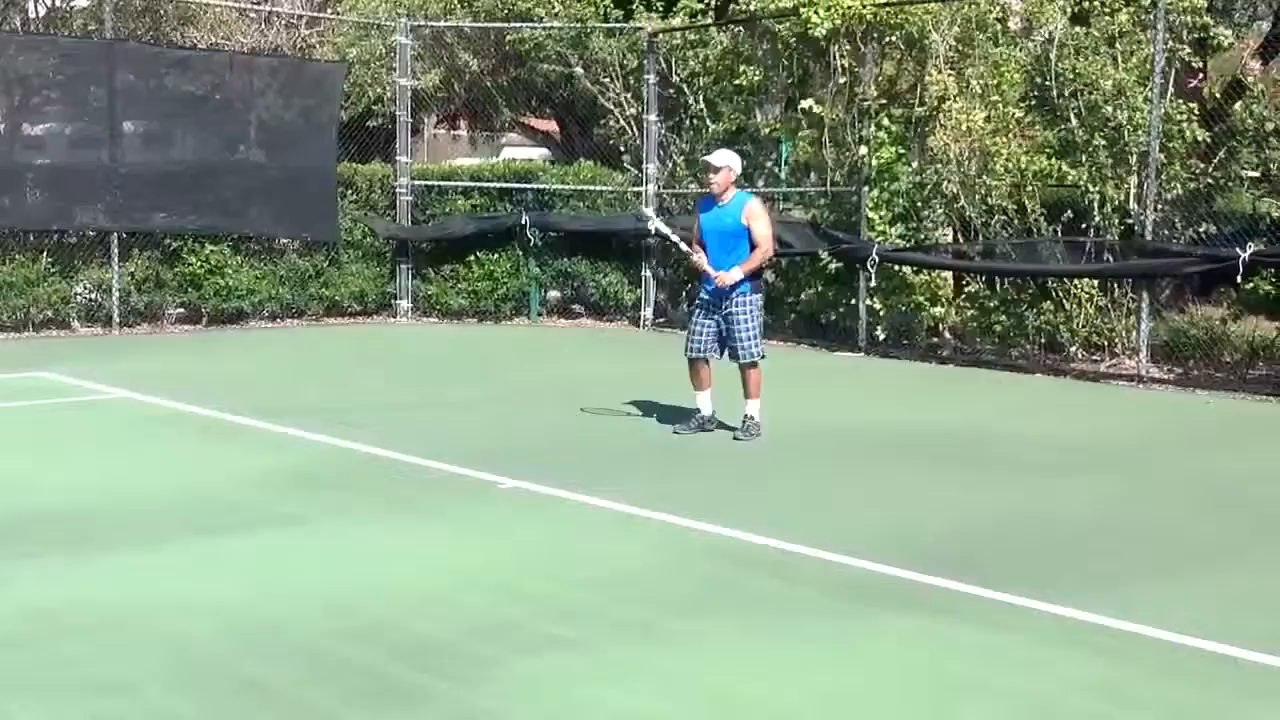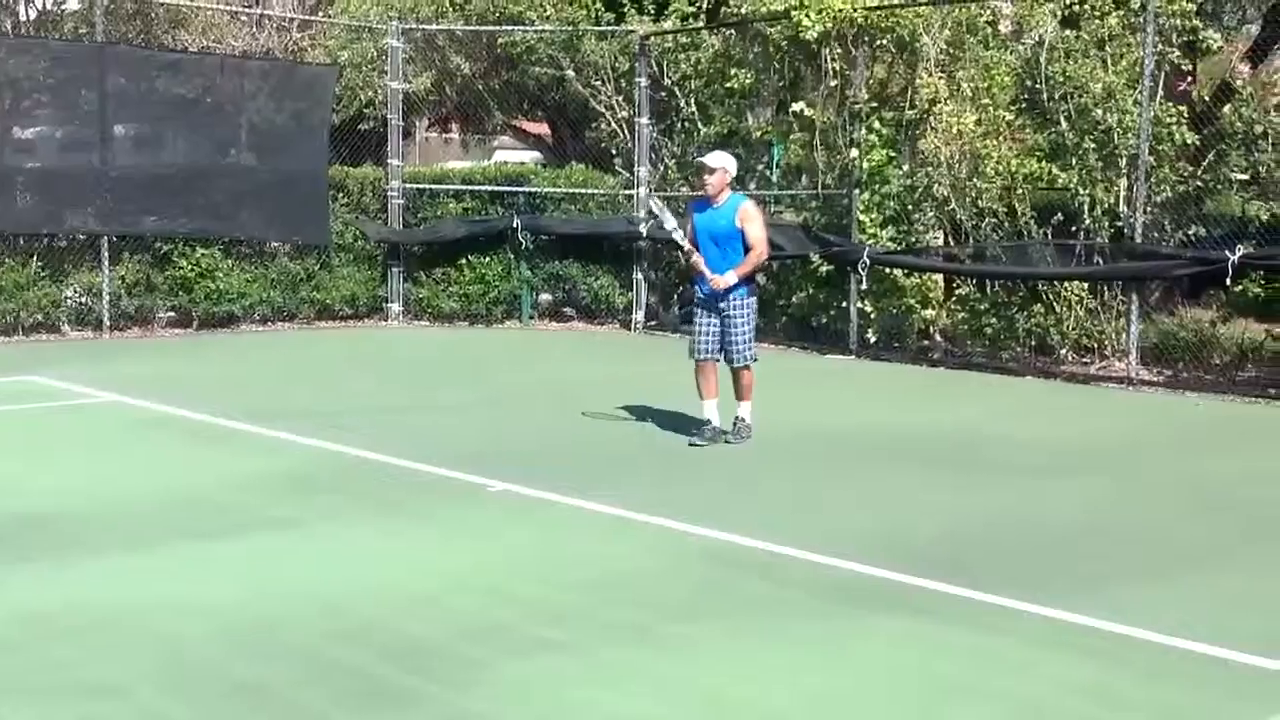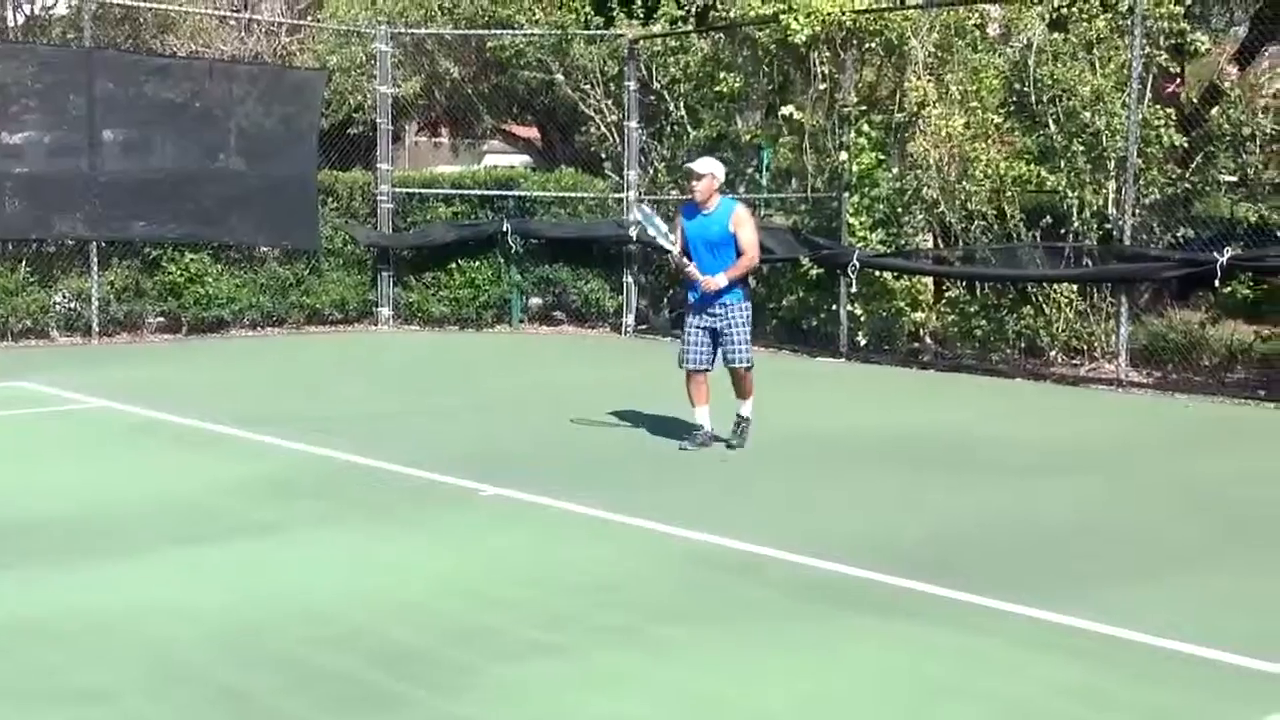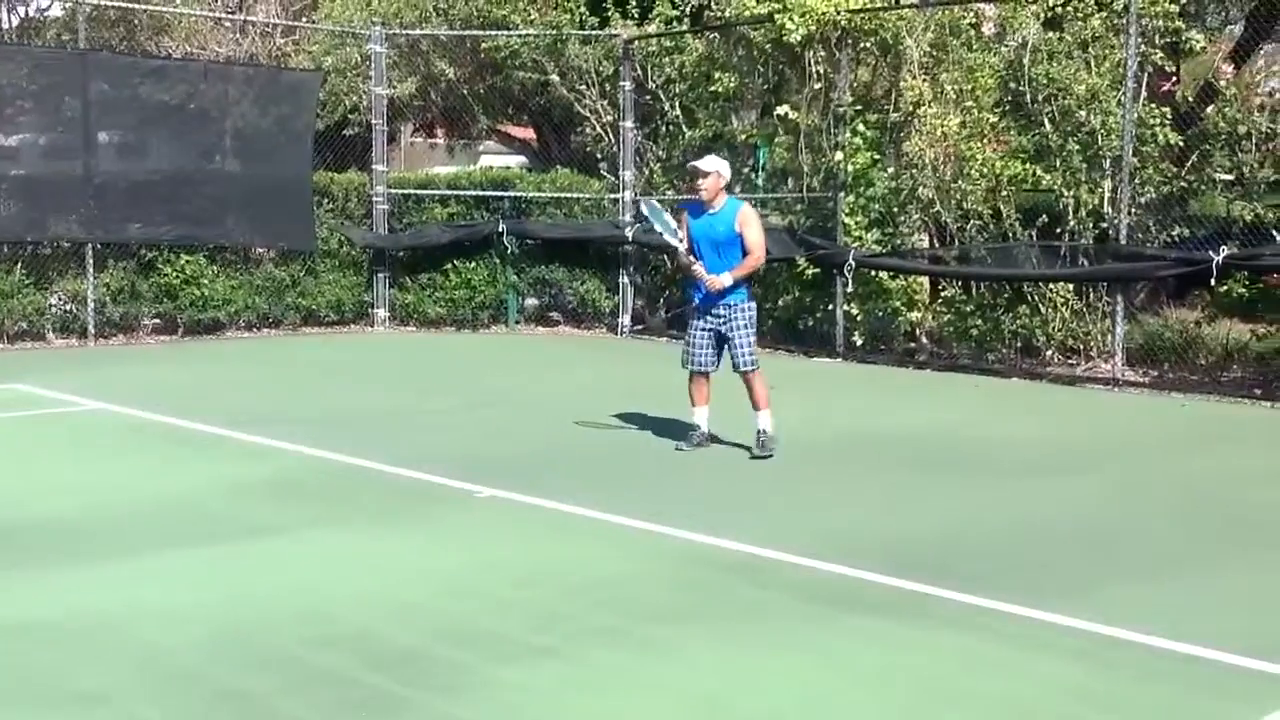
dt=0.2s
person 1, frame 1
left shoulder: (750, 206)
right shoulder: (703, 206)
left elbow: (765, 249)
left wrist: (736, 273)
right wrist: (697, 256)
left hip: (743, 293)
right hip: (709, 292)
left knee: (747, 358)
right knee: (696, 354)
left ankle: (752, 419)
right ankle: (705, 413)
person 1, frame 2
left shoulder: (745, 208)
right shoulder: (697, 208)
left elbow: (760, 252)
right elbow: (690, 245)
left wrist: (730, 277)
right wrist: (693, 258)
left hip: (738, 296)
right hip: (705, 295)
left knee: (740, 362)
right knee: (703, 358)
left ankle: (743, 420)
right ankle: (713, 424)
person 1, frame 3
left shoulder: (736, 212)
right shoulder: (684, 214)
left elbow: (752, 256)
right elbow: (677, 253)
left wrist: (721, 279)
left hip: (733, 301)
right hip: (697, 303)
left knee: (739, 365)
right knee: (694, 367)
left ankle: (744, 416)
right ankle: (703, 429)
person 1, frame 4
left shoulder: (742, 212)
right shoulder: (689, 212)
left elbow: (757, 256)
right elbow: (682, 252)
left wrist: (726, 278)
right wrist: (691, 265)
left hip: (738, 302)
right hip: (703, 302)
left knee: (748, 367)
right knee: (697, 368)
left ankle: (766, 432)
right ankle: (700, 429)
